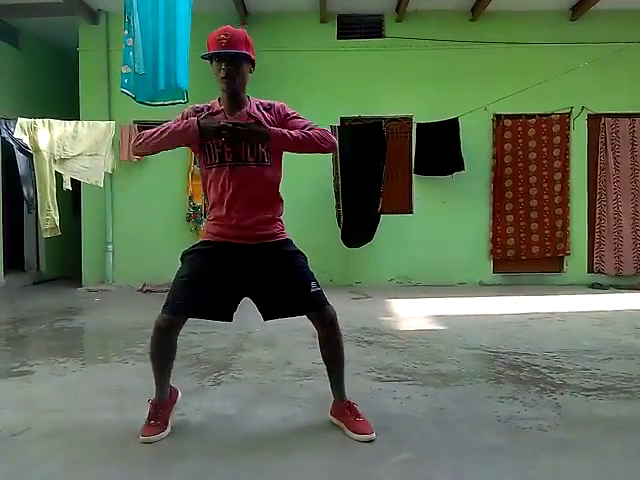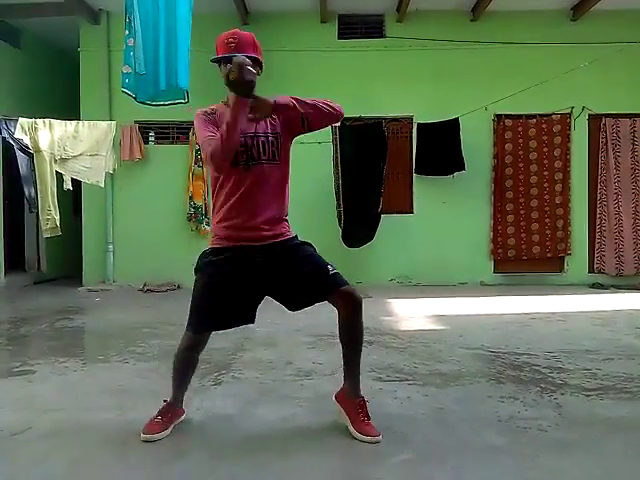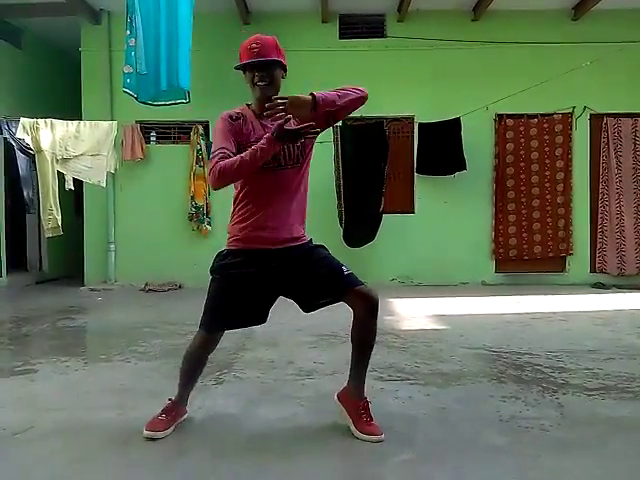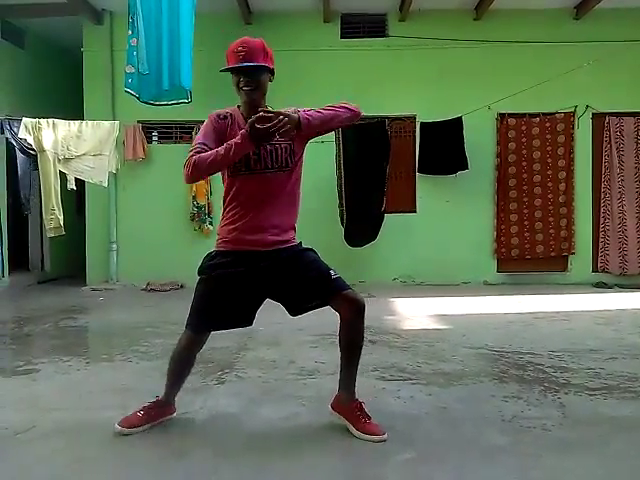
dt=0.2s
person 1, frame 1
left shoulder: (274, 113)
right shoulder: (199, 117)
left elbow: (328, 141)
right elbow: (141, 146)
left wrist: (269, 131)
right wrist: (195, 126)
left hip: (272, 245)
right hip: (217, 246)
left knee: (324, 315)
right knee: (166, 324)
left ankle: (341, 402)
right ankle: (163, 398)
person 1, frame 2
left shoulder: (279, 113)
right shoulder: (208, 117)
left elbow: (334, 113)
right elbow: (218, 158)
left wrist: (270, 105)
right wrist: (238, 98)
left hip: (281, 244)
right hip: (229, 250)
left knee: (350, 300)
right knee: (194, 338)
left ankle: (351, 395)
right ankle: (174, 405)
person 1, frame 3
left shoulder: (304, 116)
right shoulder: (232, 122)
left elbow: (359, 95)
right elbow: (216, 177)
left wrist: (312, 101)
right wrist: (270, 141)
left hip: (296, 248)
right hip: (245, 253)
left knee: (366, 301)
right knee: (207, 336)
left ankle: (353, 395)
right ankle: (178, 403)
person 1, frame 4
left shoulder: (288, 122)
right shoulder: (219, 124)
left elbow: (350, 112)
right elbow: (192, 172)
left wrist: (297, 120)
right wrist: (246, 138)
left hip: (285, 250)
right hip: (233, 255)
left knee: (352, 305)
right knee: (193, 336)
left ankle: (346, 399)
right ankle: (164, 402)
